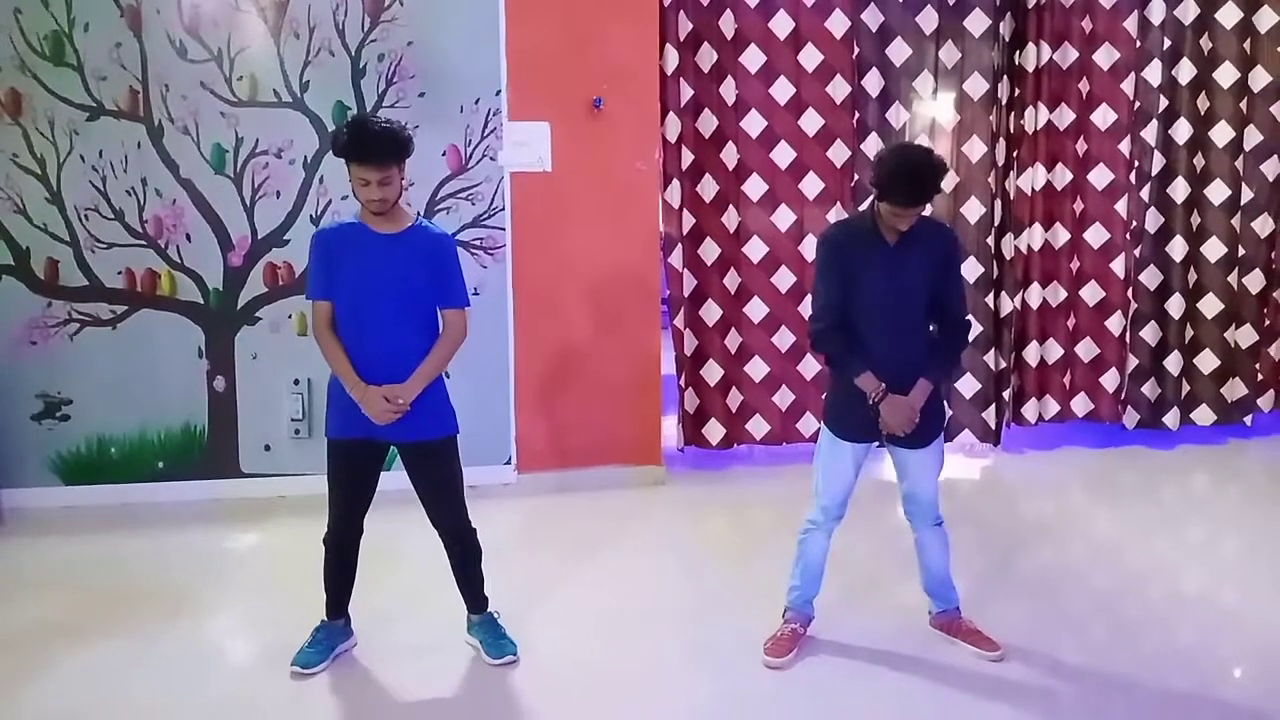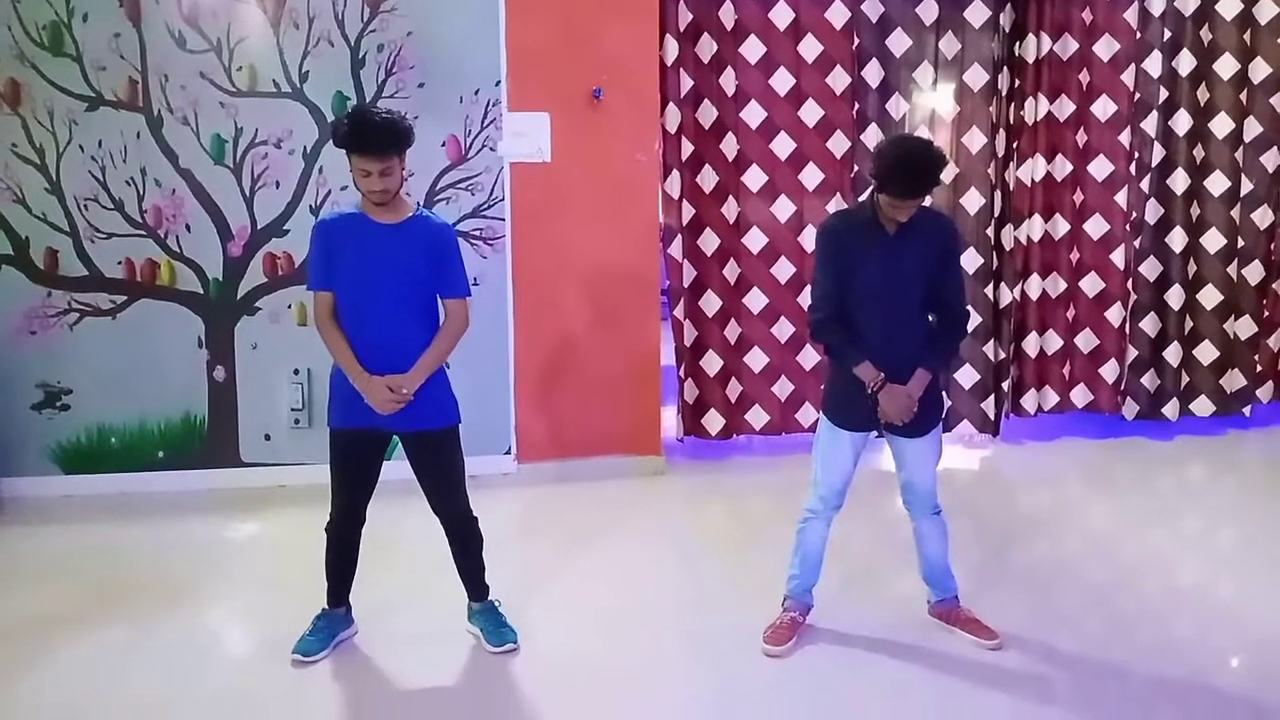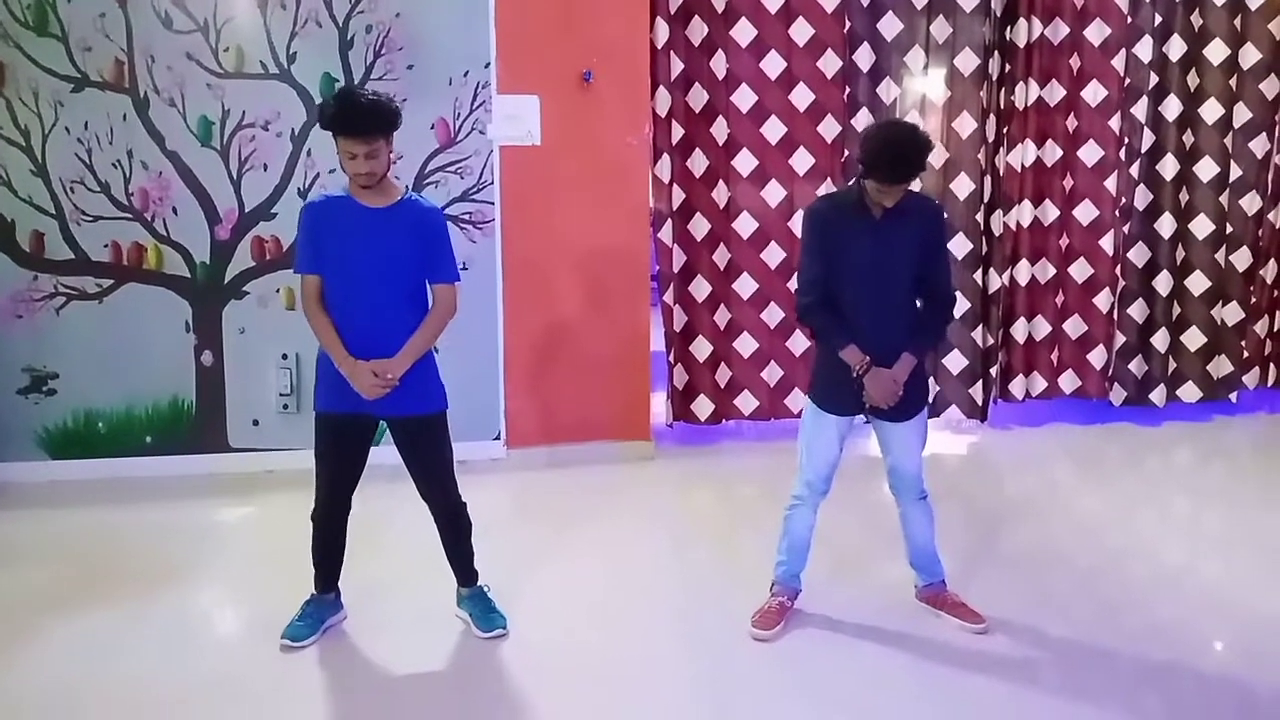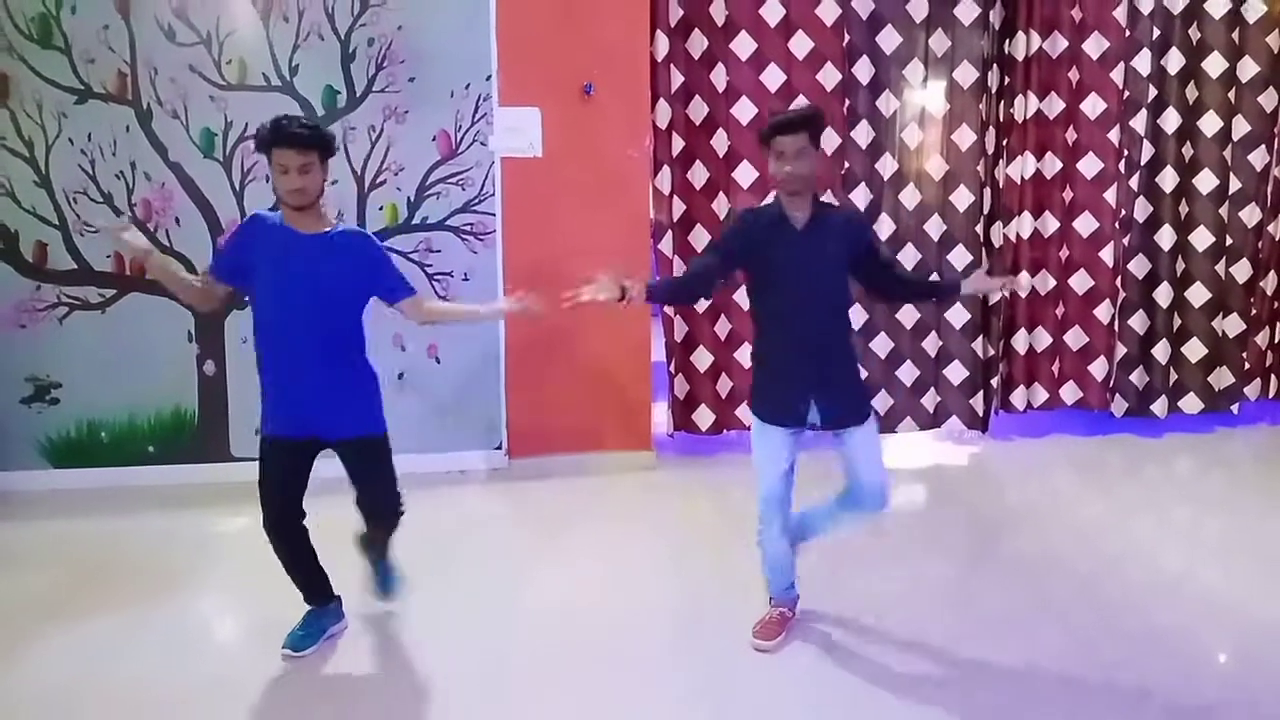
dt=0.5s
person 1, frame 1
left shoulder: (436, 244)
right shoulder: (329, 243)
left elbow: (455, 328)
right elbow: (322, 326)
left wrist: (407, 391)
right wrist: (362, 393)
left hip: (425, 412)
right hip: (351, 413)
left knee: (453, 522)
right knee: (343, 526)
left ankle: (480, 618)
right ankle: (336, 624)
person 1, frame 2
left shoulder: (437, 234)
right shoulder: (330, 233)
left elbow: (457, 318)
right elbow: (324, 316)
left wrist: (410, 381)
right wrist: (366, 382)
left hip: (428, 401)
right hip: (353, 402)
left knee: (455, 511)
right knee: (345, 515)
left ankle: (481, 605)
right ankle: (337, 612)
person 1, frame 3
left shoulder: (425, 218)
right shoulder: (318, 215)
left elbow: (445, 303)
right elbow: (311, 300)
left wrist: (395, 366)
right wrist: (350, 368)
left hip: (414, 387)
right hip: (340, 388)
left knee: (443, 496)
right knee: (330, 500)
left ankle: (470, 591)
right ankle: (325, 598)
person 1, frame 4
left shoulder: (359, 247)
right shoulder: (253, 234)
left elbow: (418, 308)
right elbow: (206, 298)
left wrist: (494, 311)
right wrist: (152, 262)
left hip: (354, 411)
right hip: (285, 415)
left knee: (384, 510)
right knee: (280, 520)
left ankle: (376, 549)
right ankle: (323, 605)
person 2, frame 1
left shoulder: (941, 243)
right shoulder: (839, 242)
left elbow: (953, 331)
right elbow: (826, 333)
left wrist: (915, 397)
right wrist: (880, 395)
left hip: (919, 405)
right hip: (852, 404)
left knee: (926, 515)
right knee: (823, 515)
left ankle: (946, 613)
right ankle: (796, 617)
person 2, frame 2
left shoulder: (940, 233)
right shoulder: (838, 231)
left elbow: (953, 321)
right elbow: (825, 322)
left wrist: (915, 386)
right wrist: (878, 384)
left hip: (917, 393)
right hip: (850, 392)
left knee: (925, 503)
right knee: (822, 504)
left ankle: (945, 601)
right ankle: (796, 605)
person 2, frame 3
left shoulder: (927, 218)
right shoulder: (824, 215)
left elbow: (939, 306)
right elbow: (811, 307)
left wrist: (899, 369)
right wrist: (863, 368)
left hip: (902, 376)
right hip: (836, 376)
left knee: (910, 488)
right knee: (809, 489)
left ankle: (932, 585)
right ankle: (784, 590)
person 2, frame 4
left shoulder: (848, 226)
right shoulder: (749, 229)
left elbow: (889, 285)
right elbow: (692, 287)
left wrist: (962, 288)
right wrist: (624, 291)
left hip: (841, 384)
right hip: (777, 389)
left knee: (871, 493)
right knee: (772, 504)
left ankle: (792, 534)
right ankle: (782, 601)
